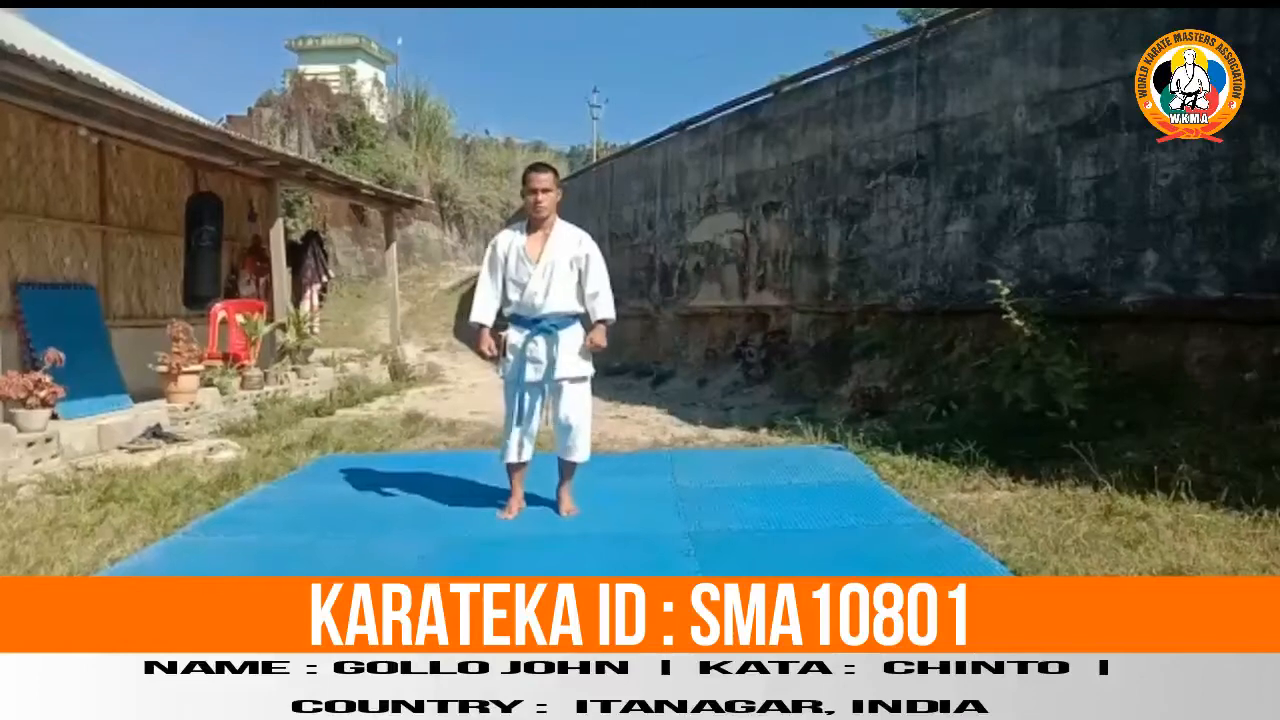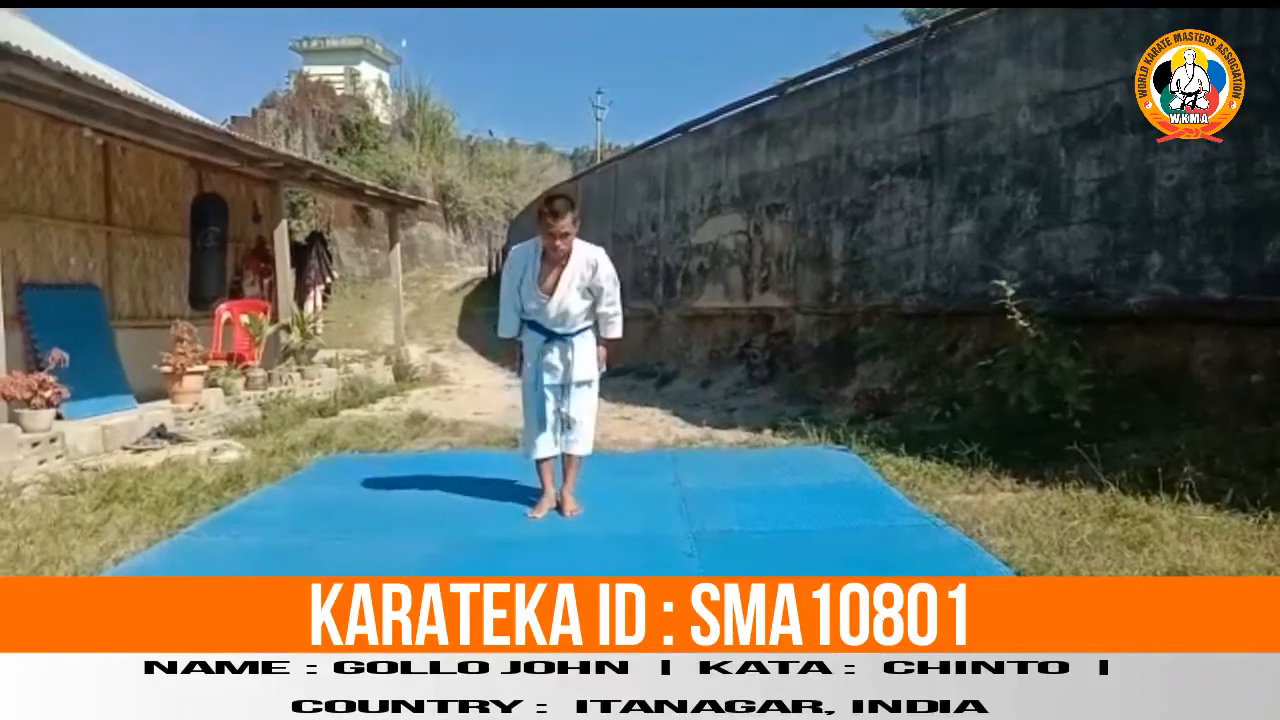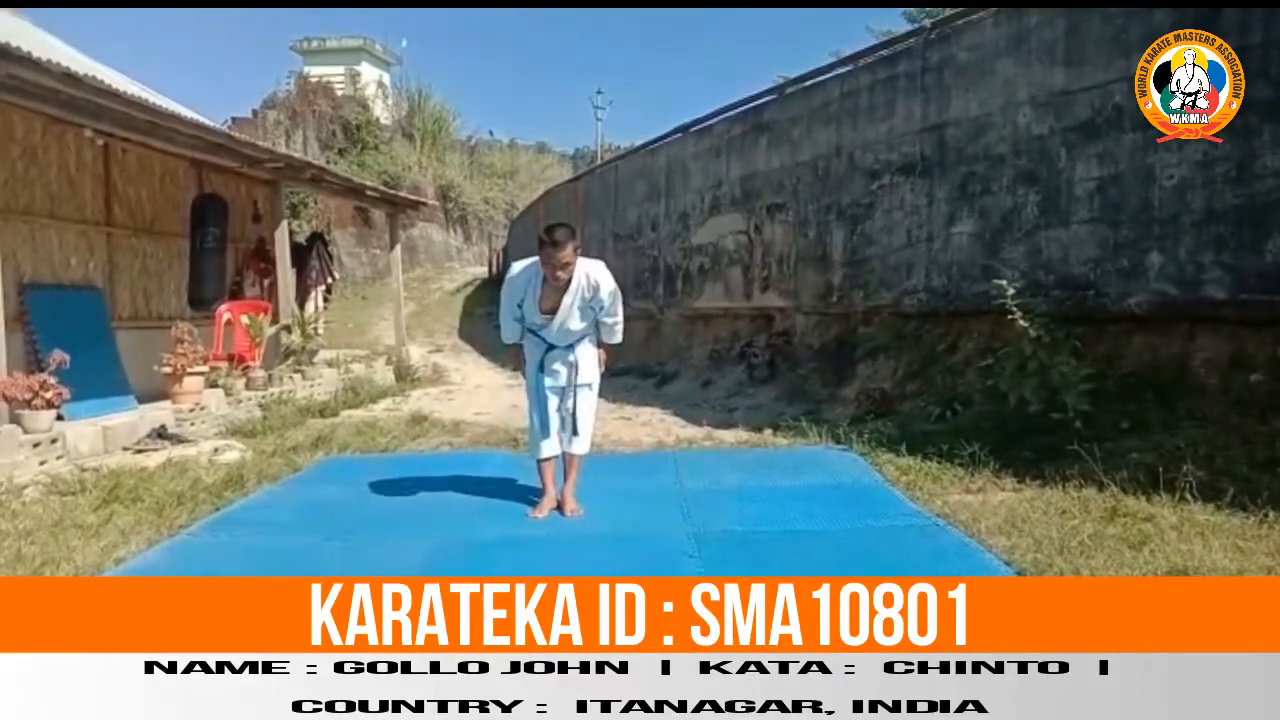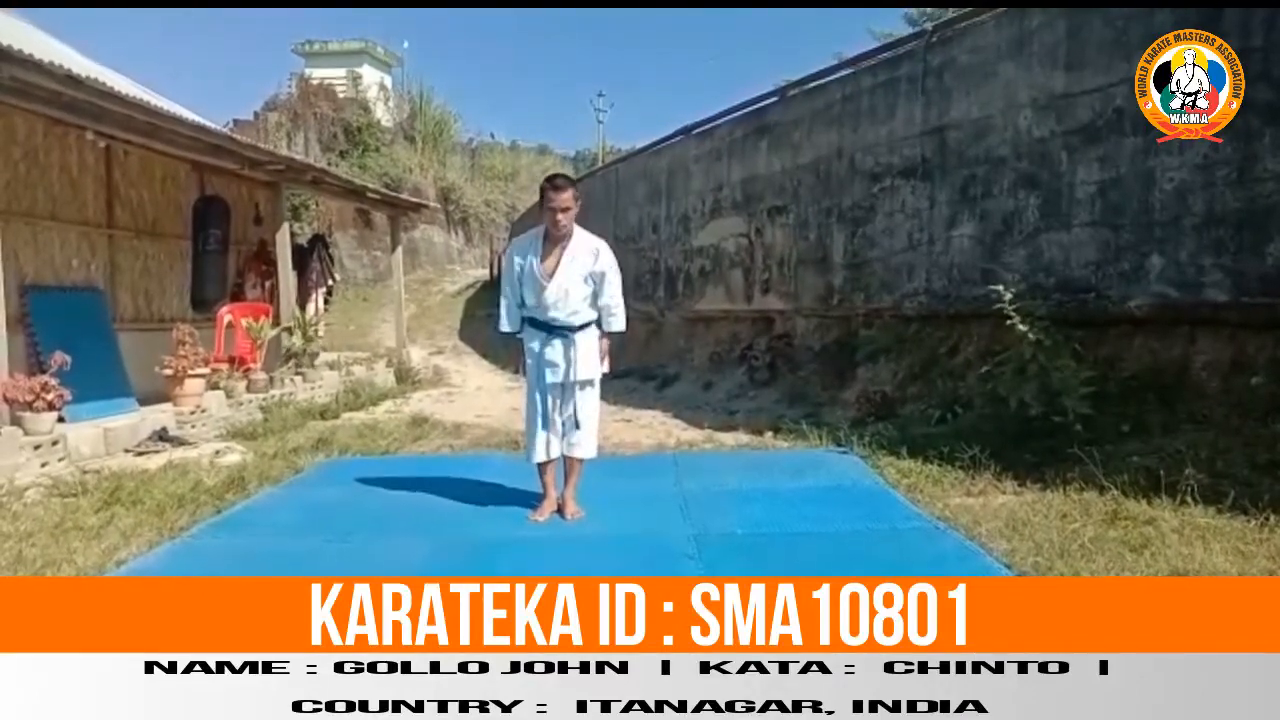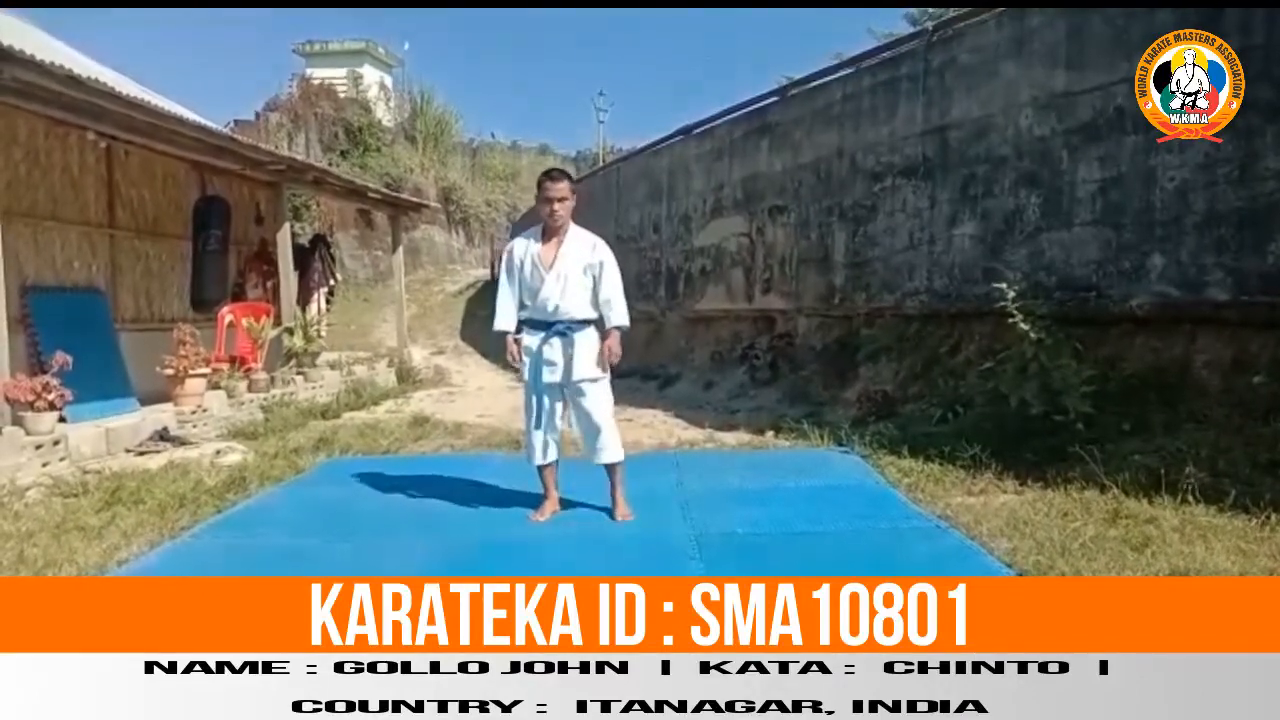
dt=1s
person 1, frame 1
left shoulder: (579, 240)
right shoulder: (504, 242)
left elbow: (597, 284)
right elbow: (489, 287)
left wrist: (600, 325)
right wrist: (483, 329)
left hip: (567, 338)
right hip: (522, 339)
left knee: (573, 417)
right knee: (518, 418)
left ankle: (565, 490)
right ankle: (516, 495)
person 1, frame 2
left shoulder: (594, 260)
right shoulder: (519, 257)
left elbow: (609, 305)
right elbow: (510, 304)
left wrist: (603, 344)
right wrist: (514, 343)
left hip: (579, 344)
right hip: (538, 343)
left knee: (577, 417)
right knee: (539, 418)
left ankle: (568, 491)
right ankle: (547, 492)
person 1, frame 3
left shoulder: (597, 278)
right shoulder: (518, 277)
left elbow: (611, 315)
right elbow: (510, 314)
left wrist: (602, 347)
right wrist: (514, 347)
left hip: (581, 350)
right hip: (540, 350)
left knee: (578, 418)
right knee: (542, 418)
left ankle: (569, 491)
right ankle: (548, 492)
person 1, frame 4
left shoulder: (596, 250)
right shoulder: (519, 248)
left elbow: (610, 299)
right elbow: (510, 298)
left wrist: (605, 339)
right wrist: (516, 341)
left hip: (582, 343)
right hip: (539, 343)
left knee: (580, 418)
right knee: (541, 418)
left ankle: (569, 494)
right ankle: (548, 494)
person 1, frame 5
left shoulder: (593, 246)
right shoulder: (518, 248)
left elbow: (610, 292)
right elbow: (508, 294)
left wrist: (614, 334)
right wrist: (510, 337)
left hip: (582, 341)
right hip: (537, 343)
left knee: (598, 417)
right knee: (540, 421)
left ankle: (618, 494)
right ankle: (550, 496)
